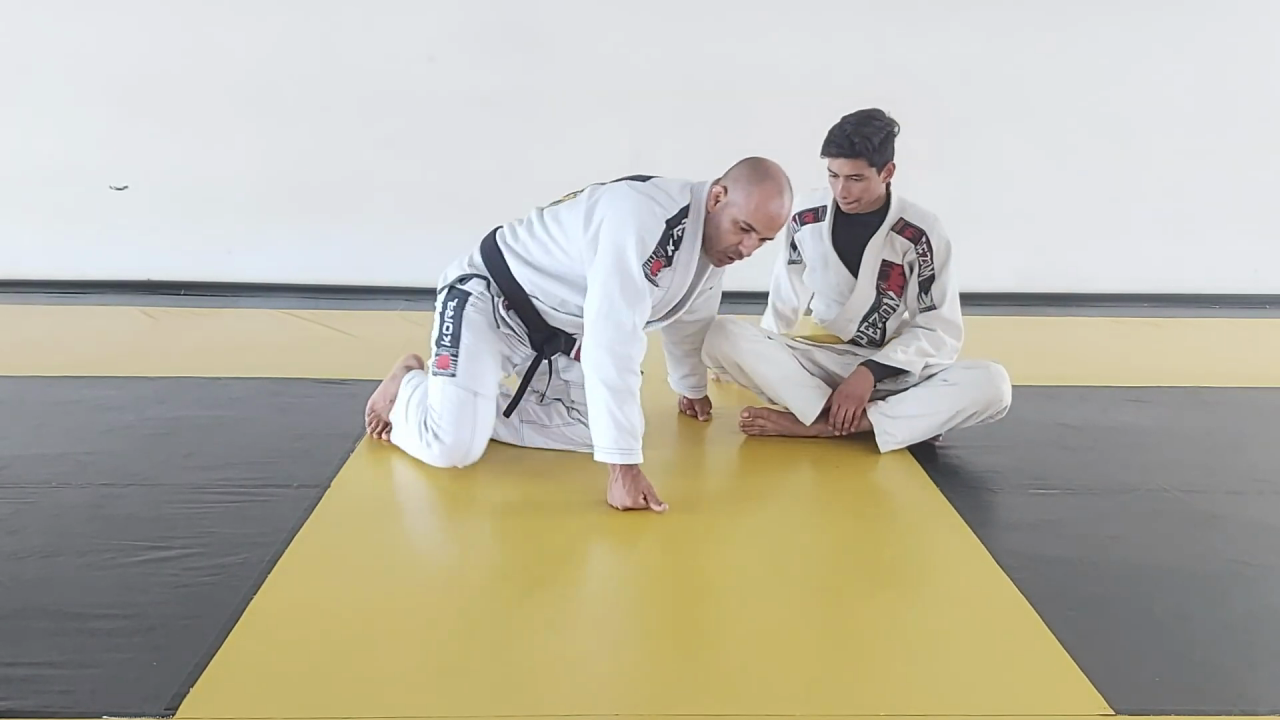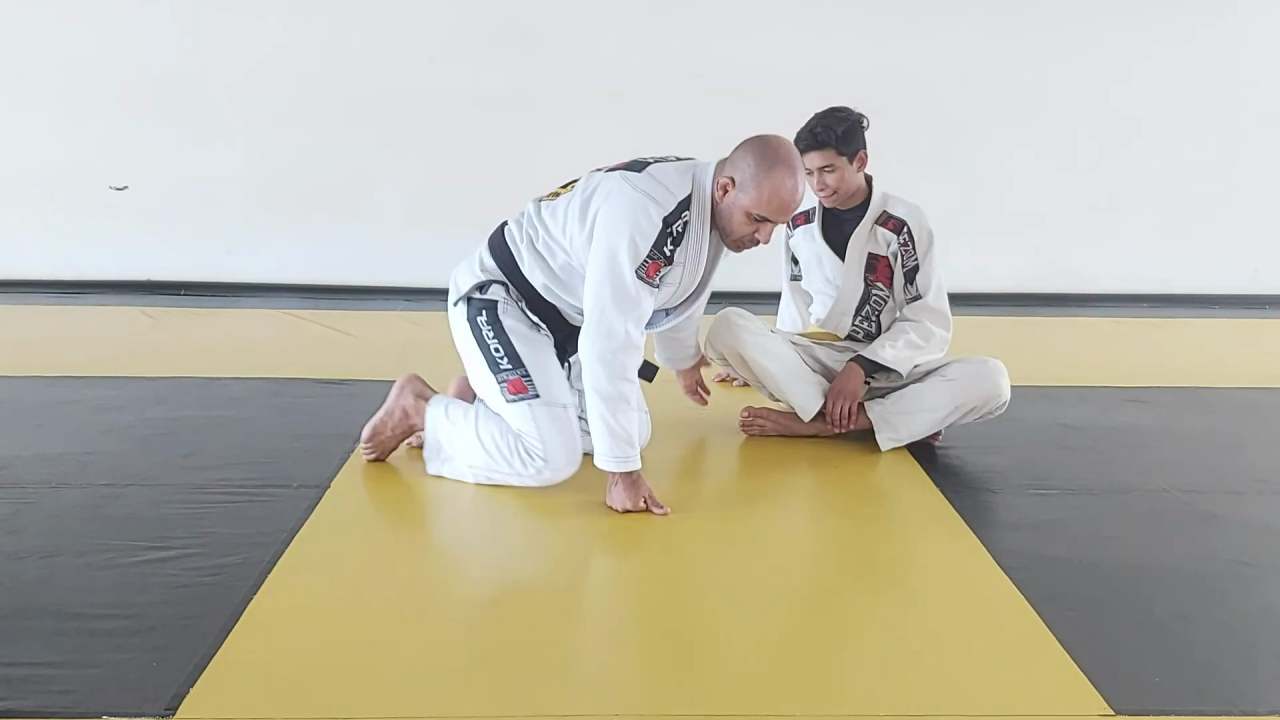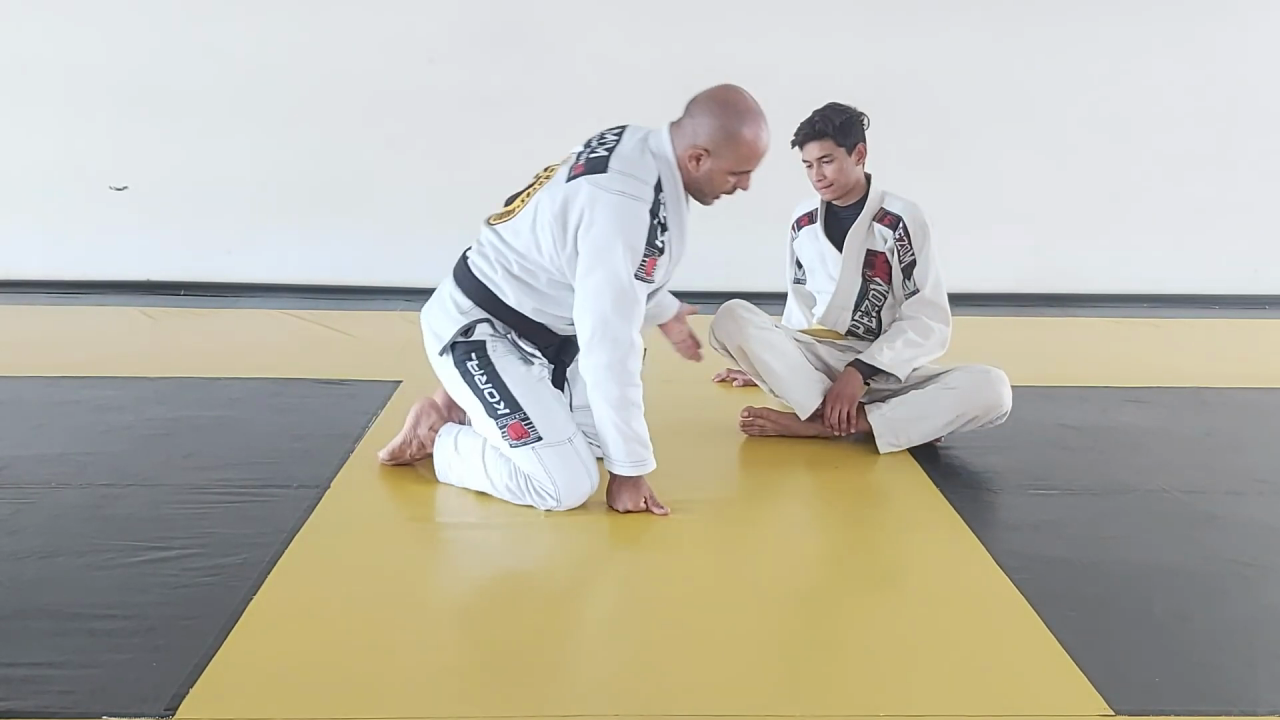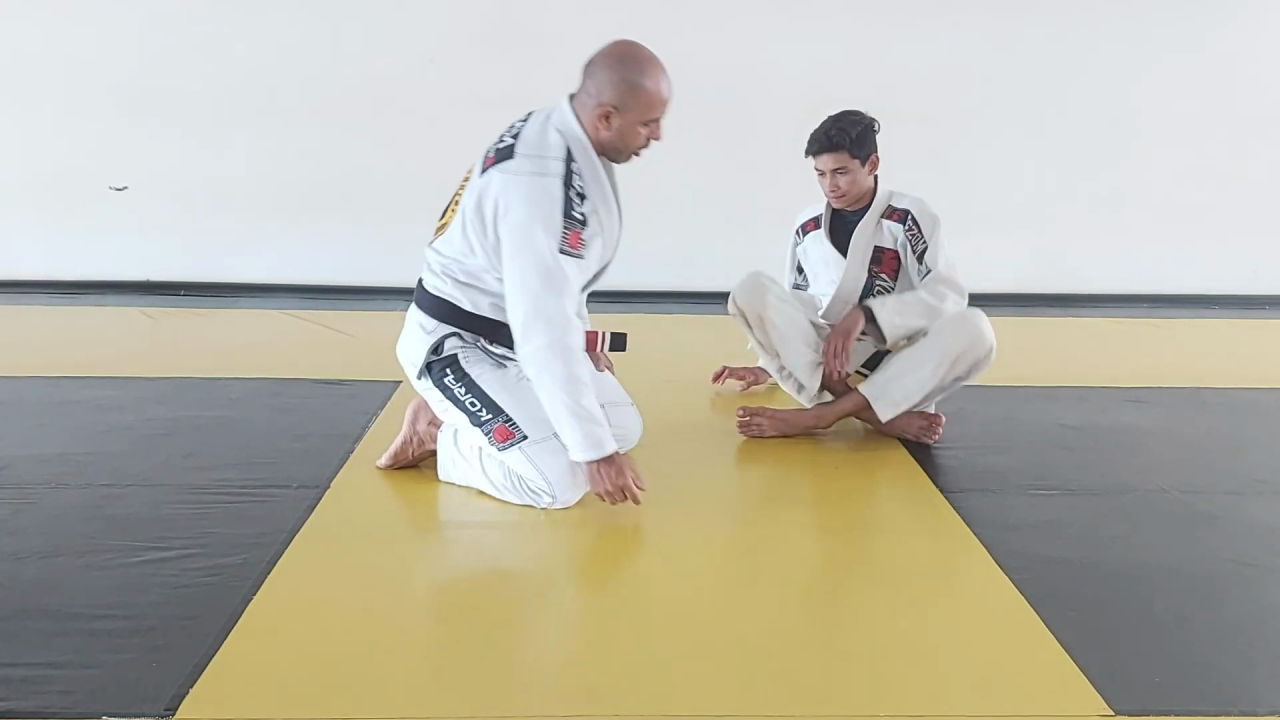
dt=0.3s
person 1, frame 1
left shoulder: (716, 238)
right shoulder: (645, 216)
left elbow: (687, 317)
right elbow: (614, 345)
left wrist: (691, 387)
right wrist: (624, 467)
left hip: (554, 327)
right hip: (488, 296)
left knee: (605, 423)
right knee: (452, 445)
left ankle: (479, 406)
right ankle: (407, 385)
person 1, frame 2
left shoulder: (721, 212)
right shoulder: (644, 210)
left elbow: (680, 294)
right elbow: (610, 346)
left wrist: (684, 360)
right wrist: (623, 471)
left hip: (562, 318)
right hip: (499, 297)
left knee: (633, 432)
right knee: (551, 457)
left ankle: (476, 400)
right ankle: (419, 408)
person 1, frame 3
left shoulder: (640, 146)
right shoulder: (625, 201)
right elbow: (611, 348)
left wrist: (664, 311)
right wrist: (630, 471)
left hip: (536, 326)
right hip: (479, 333)
left knee: (605, 436)
right knee: (566, 487)
left ankle: (467, 408)
right ankle: (440, 432)
person 1, frame 4
left shoulder: (560, 132)
right shoulder: (539, 182)
right elbow: (544, 331)
left wrist: (580, 337)
right wrist: (594, 451)
left hip: (513, 337)
right hip: (458, 345)
left knee: (622, 430)
right knee: (556, 481)
left ankle: (457, 418)
right ankle: (437, 432)
person 2, frame 1
left shoulder: (921, 231)
right shoulder: (806, 214)
left elbow: (938, 331)
left wrist: (870, 373)
right wrist: (764, 358)
left hip: (890, 367)
right hip: (822, 359)
left knee: (991, 386)
right knee: (723, 336)
left ankle: (822, 423)
person 2, frame 2
left shoulder: (904, 223)
right shoulder: (799, 220)
left elbow: (929, 324)
left wrist: (861, 368)
right wrist: (770, 363)
left hip: (888, 366)
right hip: (820, 358)
left knee: (990, 380)
right knee: (726, 327)
left ankle: (821, 423)
person 2, frame 3
left shoulder: (903, 220)
right shoulder: (803, 220)
left elbow: (928, 322)
left wrist: (858, 372)
right wrist: (771, 363)
left hip: (888, 368)
right hip: (819, 359)
left knee: (991, 392)
right knee: (731, 318)
left ankle: (821, 424)
person 2, frame 4
left shoulder: (910, 216)
right shoulder: (807, 226)
left elbow: (948, 294)
left wrist: (866, 313)
right wrist: (770, 365)
left hip: (891, 361)
right hip: (819, 358)
left knee: (974, 330)
right knee: (753, 287)
left ankle: (825, 414)
